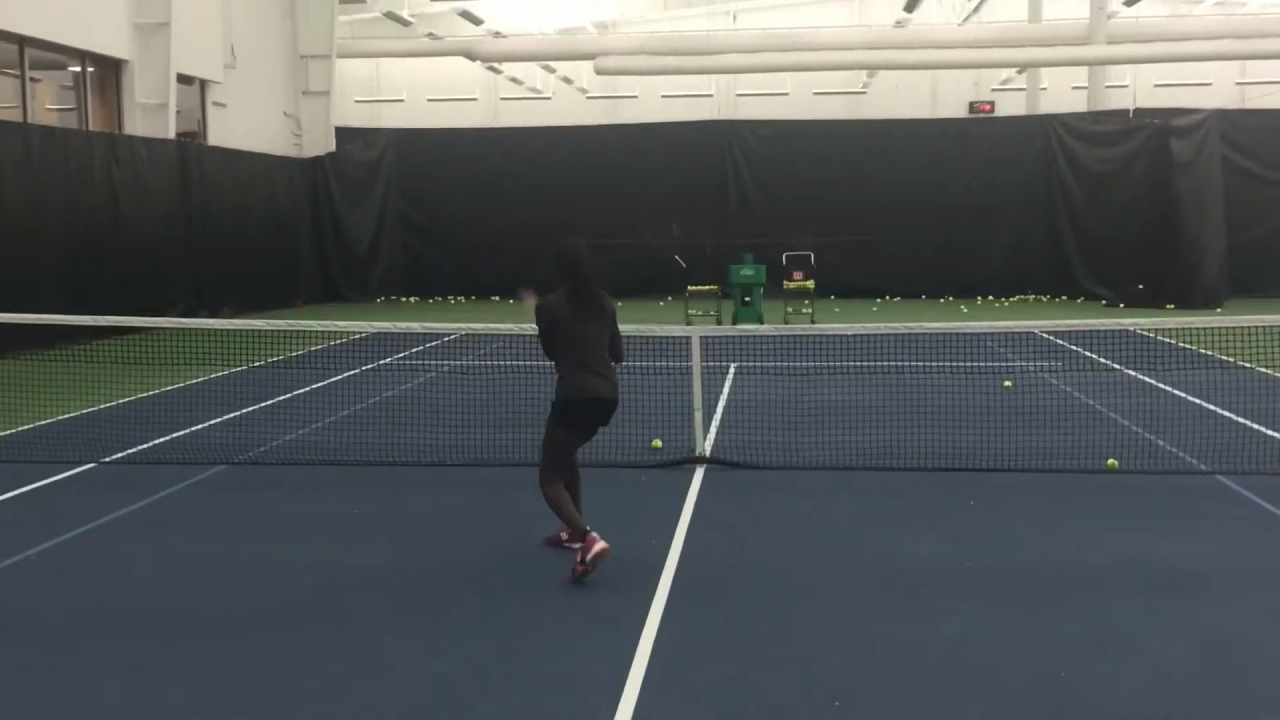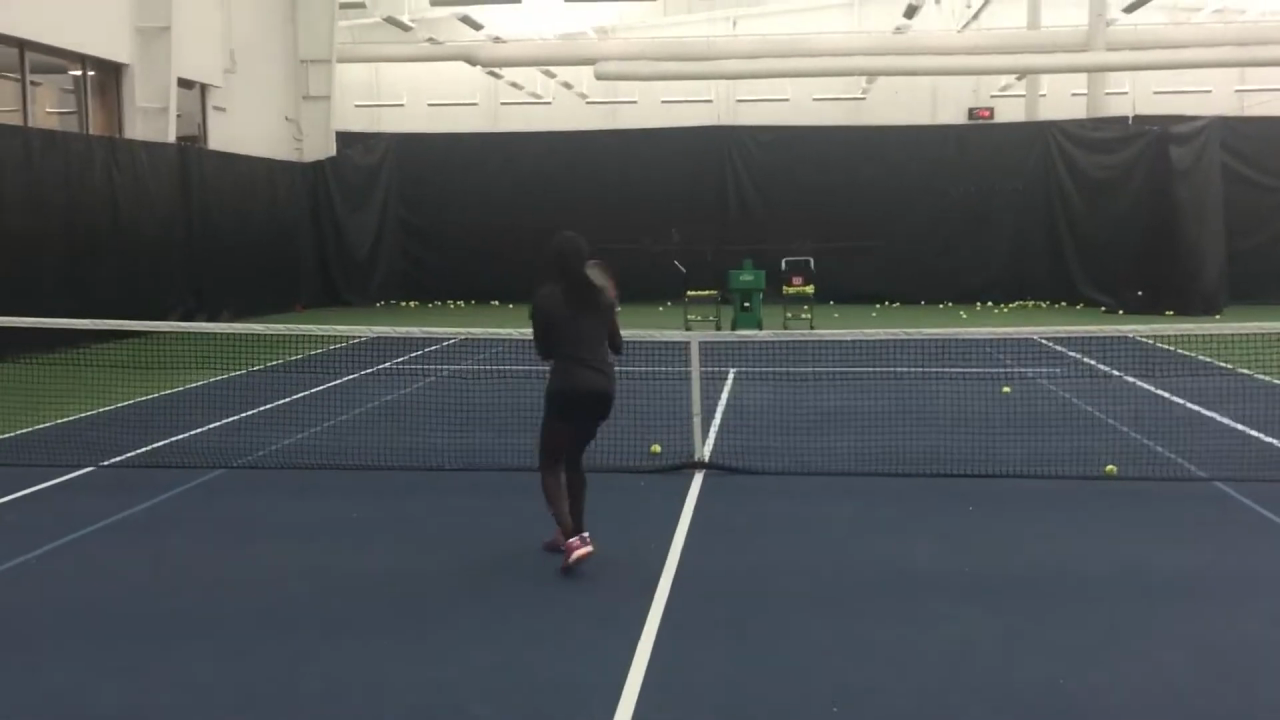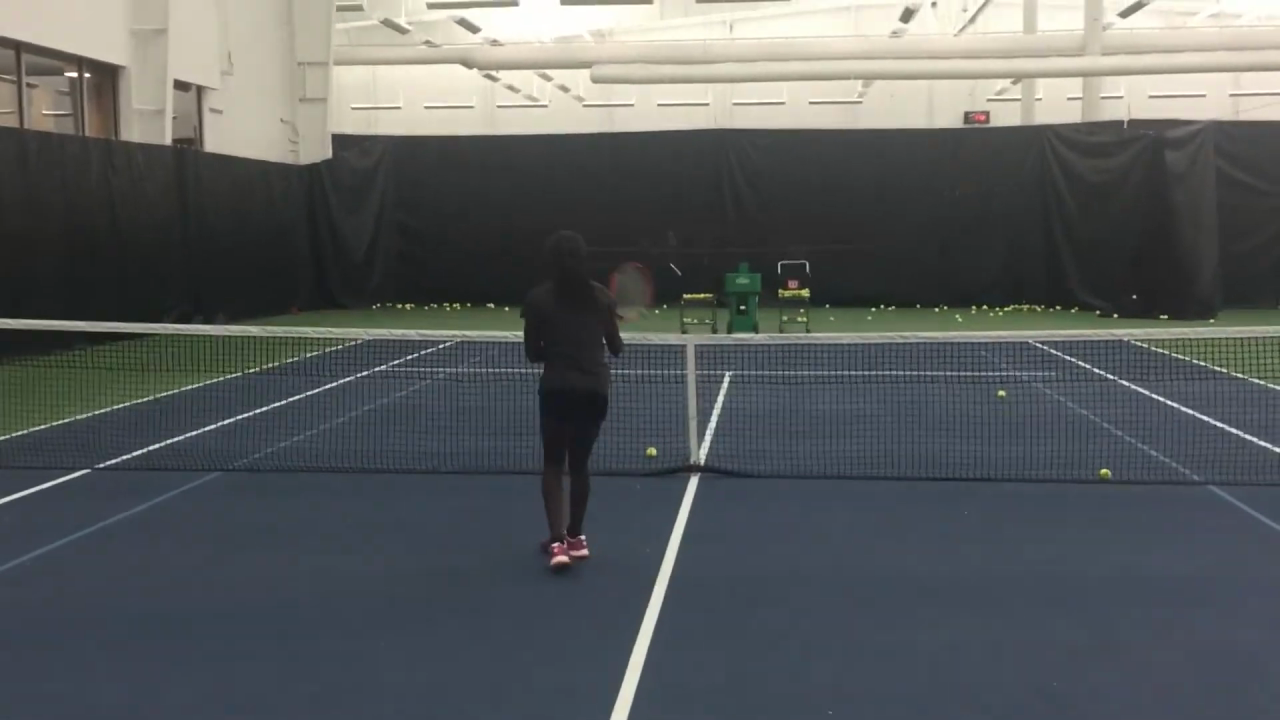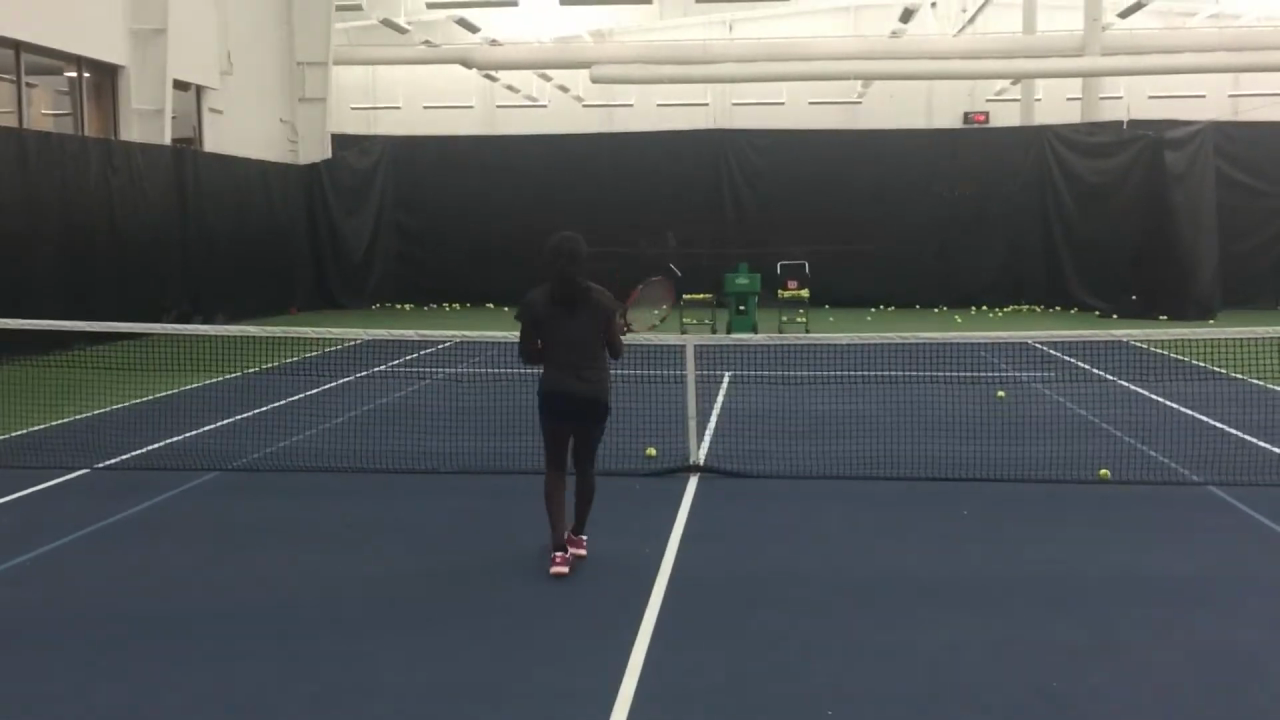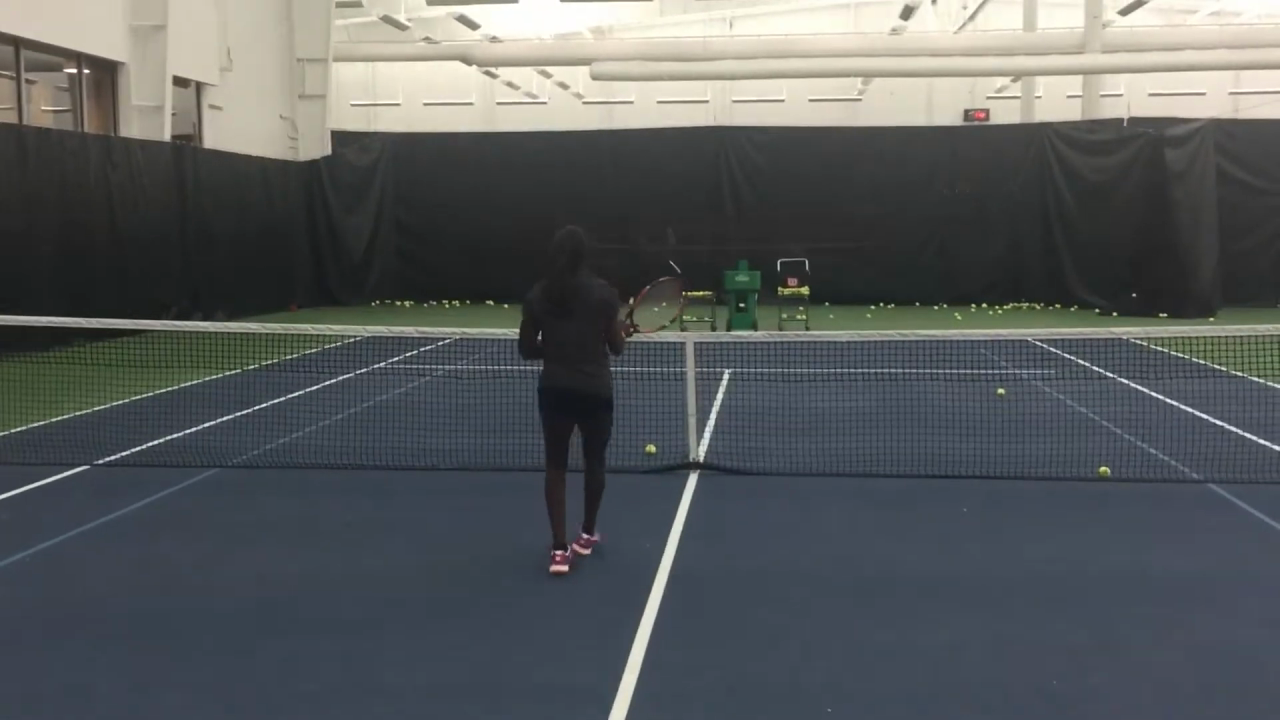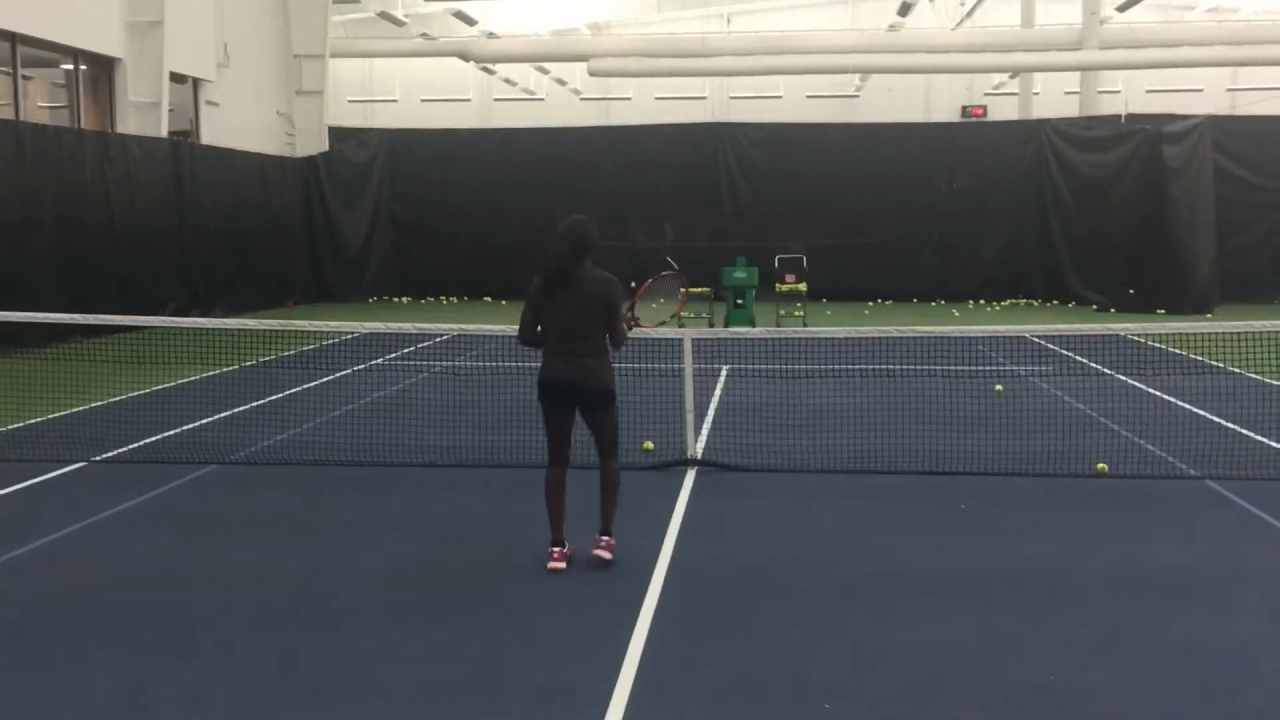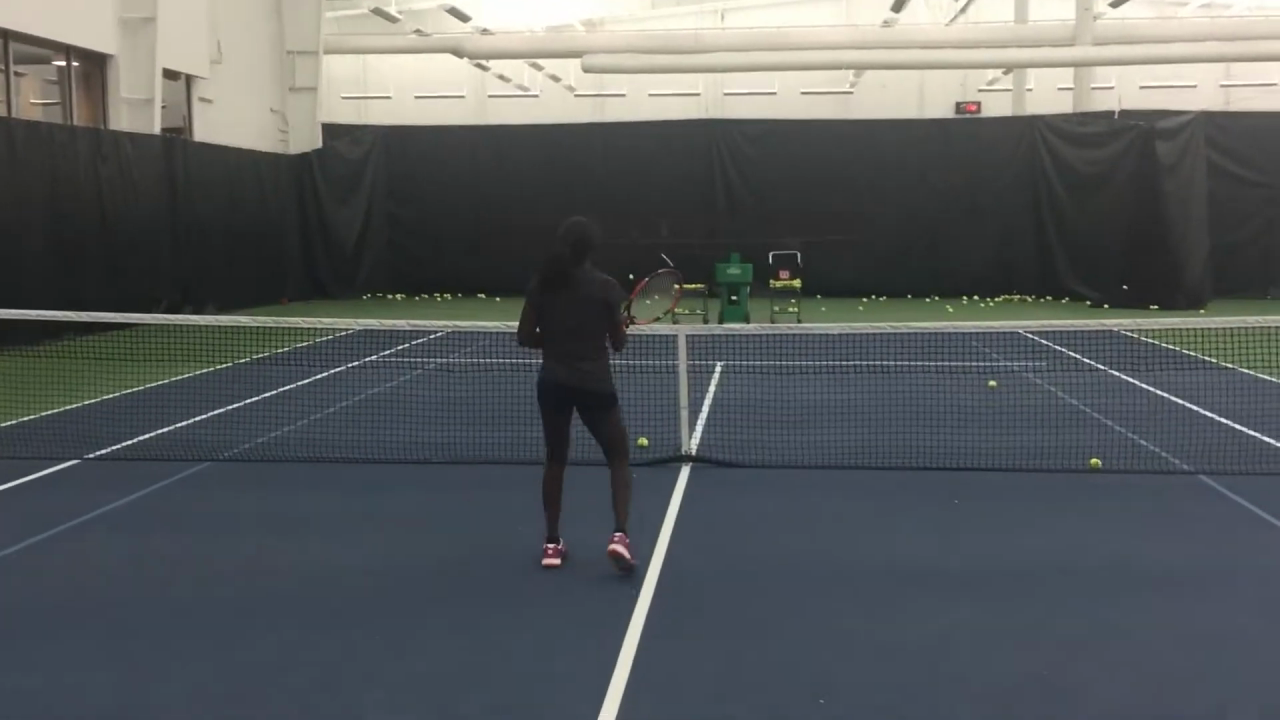
dt=0.1s
person 1, frame 1
left shoulder: (549, 305)
right shoulder: (604, 302)
left elbow: (551, 352)
left hip: (575, 396)
right hip: (607, 396)
left knee: (550, 481)
right knee: (565, 459)
left ankle: (588, 537)
right ankle: (573, 530)
person 1, frame 2
left shoulder: (543, 298)
right shoulder: (601, 296)
left elbow: (545, 352)
right elbow: (617, 347)
left hip: (568, 388)
right hip: (603, 389)
left knee: (551, 467)
right knee: (572, 459)
left ankle: (572, 537)
right ankle: (574, 533)
person 1, frame 3
left shoulder: (538, 298)
right shoulder: (601, 295)
left elbow: (533, 353)
right elbow: (616, 348)
left hip: (557, 389)
right hip: (594, 390)
left knee: (553, 464)
right knee: (579, 464)
left ankle: (559, 542)
right ankle: (574, 536)
person 1, frame 4
left shoulder: (535, 300)
right shoulder: (602, 298)
left elbow: (528, 355)
right elbow: (616, 352)
right wrist: (617, 331)
left hip: (555, 392)
right hip: (594, 393)
left knee: (556, 468)
right knee: (585, 465)
left ankle: (559, 552)
right ankle: (577, 536)
person 1, frame 5
left shoulder: (538, 294)
right shoulder: (604, 292)
left elbow: (526, 349)
right elbow: (616, 348)
right wrist: (622, 332)
left hip: (554, 388)
right hip: (594, 389)
left knee: (555, 464)
right knee: (594, 462)
left ankle: (559, 549)
right ankle: (587, 534)
person 1, frame 6
left shoulder: (541, 284)
right shoulder: (607, 284)
left elbow: (527, 337)
right elbow: (617, 342)
right wrist: (623, 325)
left hip: (554, 380)
right hip: (595, 381)
left knee: (558, 460)
right knee: (609, 457)
left ankle: (558, 546)
right ankle: (605, 537)
person 1, frame 7
left shoulder: (542, 283)
right shoulder: (607, 287)
left elbow: (525, 337)
right elbow: (617, 344)
right wrist: (621, 325)
left hip: (553, 382)
right hip: (595, 385)
left knee: (556, 460)
right knee: (619, 460)
left ankle: (553, 544)
right ankle: (620, 536)
